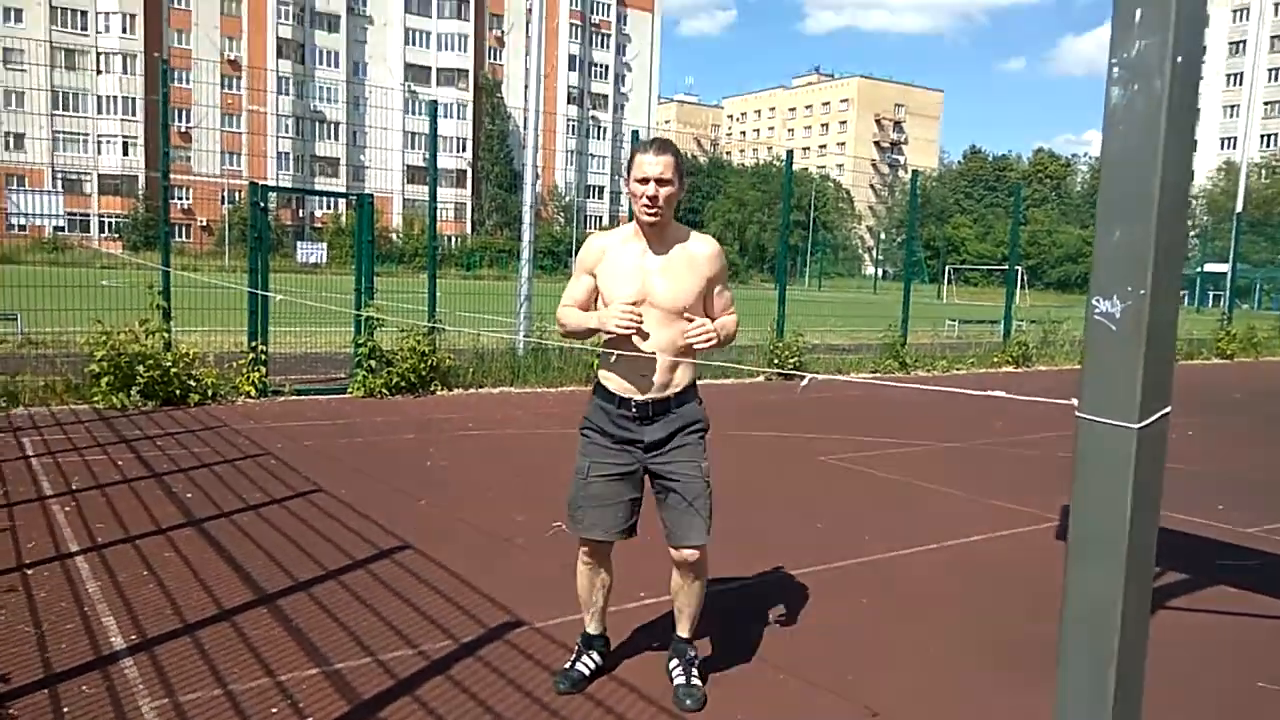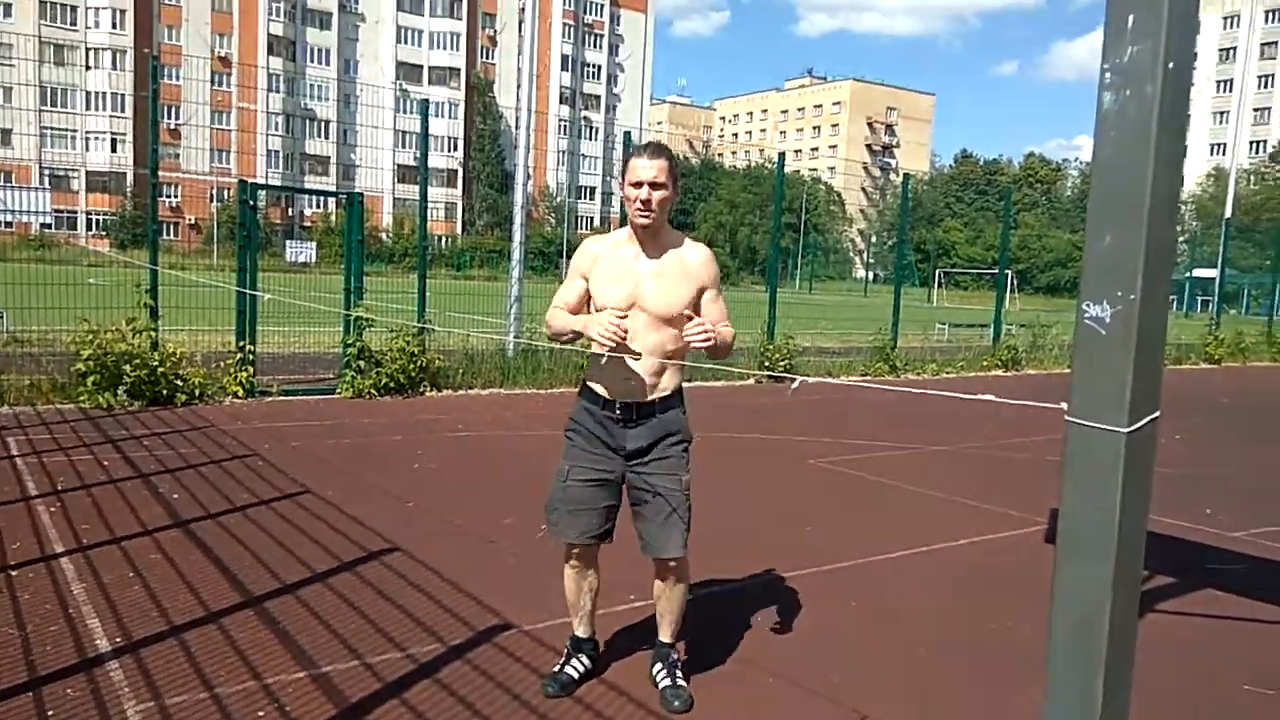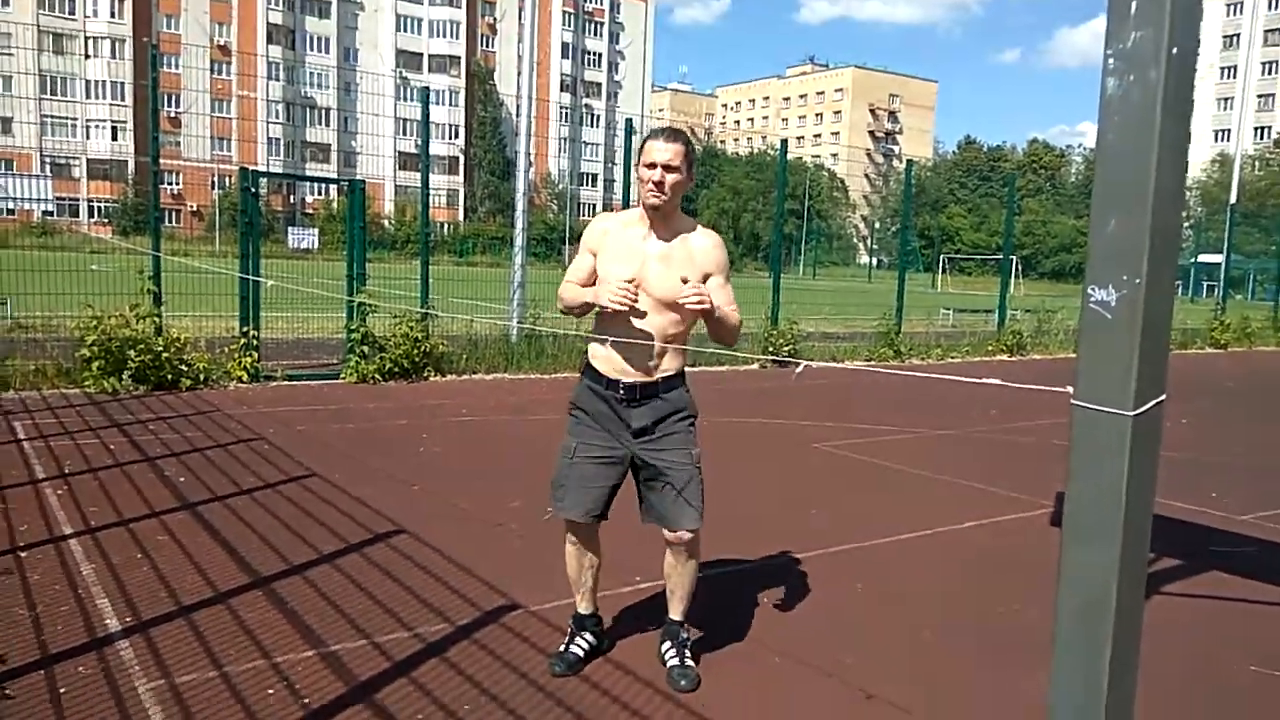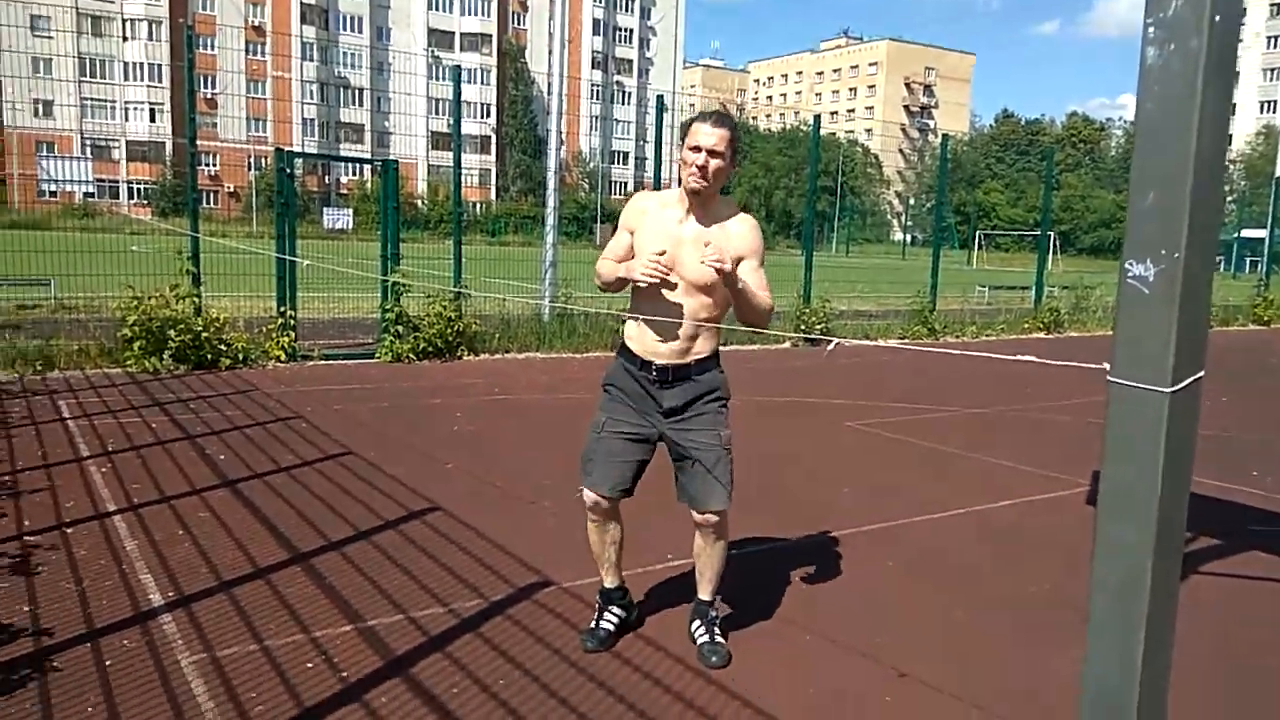
dt=0.1s
person 1, frame 1
left shoulder: (705, 252)
right shoulder: (599, 247)
left elbow: (726, 320)
right elbow: (565, 318)
left wrist: (715, 333)
right wrist: (597, 319)
left hip: (677, 417)
right hip: (610, 414)
left knee: (690, 551)
right knee: (593, 542)
left ankle: (682, 653)
right ankle: (593, 645)
person 1, frame 2
left shoulder: (698, 261)
right shoulder: (593, 252)
left elbow: (725, 338)
right elbow: (553, 321)
left wrist: (711, 338)
right wrist: (584, 325)
left hip: (661, 423)
right hip: (596, 417)
left knee: (670, 558)
right knee: (577, 546)
left ankle: (667, 657)
right ankle: (583, 648)
person 1, frame 3
left shoulder: (705, 245)
right shoulder: (603, 229)
left elbow: (732, 335)
right elbow: (565, 297)
left wrist: (709, 307)
right wrist: (593, 295)
left hip: (665, 404)
right hip: (597, 397)
left knee: (681, 534)
right knee: (576, 523)
left ankle: (675, 636)
right ankle: (587, 627)
person 1, frame 4
left shoulder: (743, 231)
right shoulder: (642, 207)
left elbow: (761, 318)
right elbow: (602, 271)
left wrist: (735, 282)
right wrist: (628, 269)
left hip: (698, 385)
right hip: (631, 377)
left knee: (710, 515)
right knee: (597, 498)
left ankle: (705, 614)
right ankle: (615, 601)
